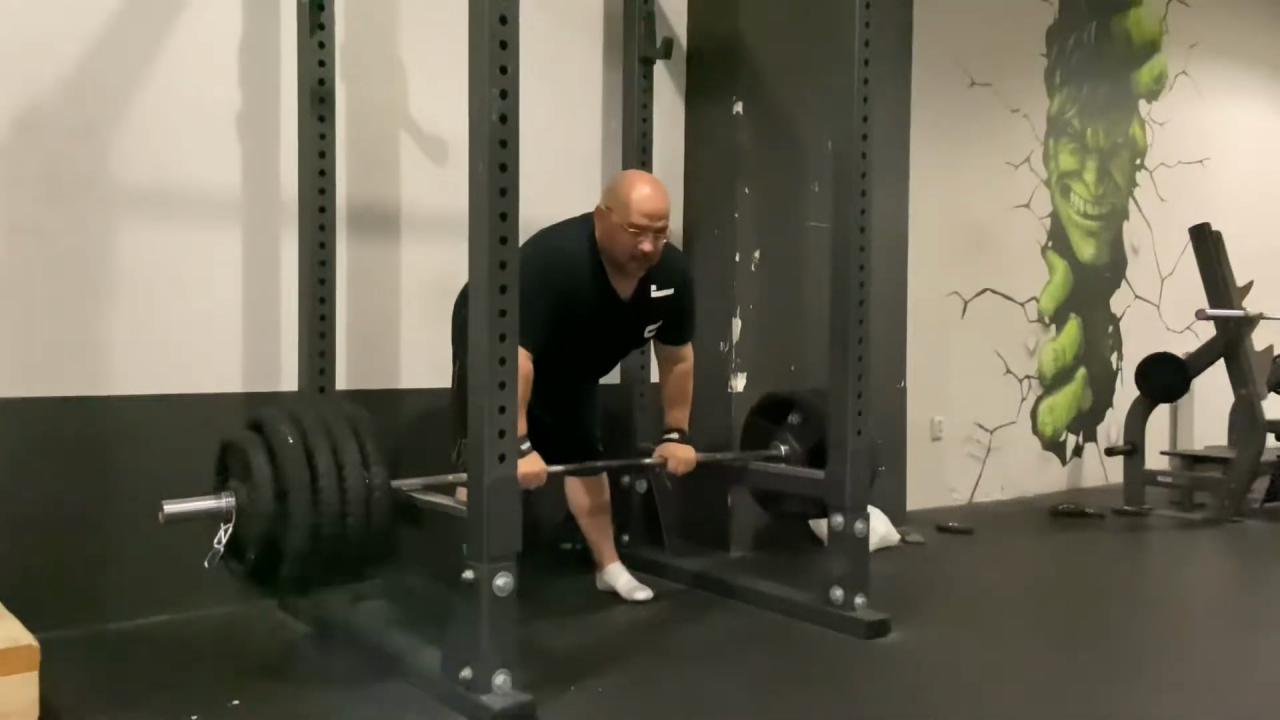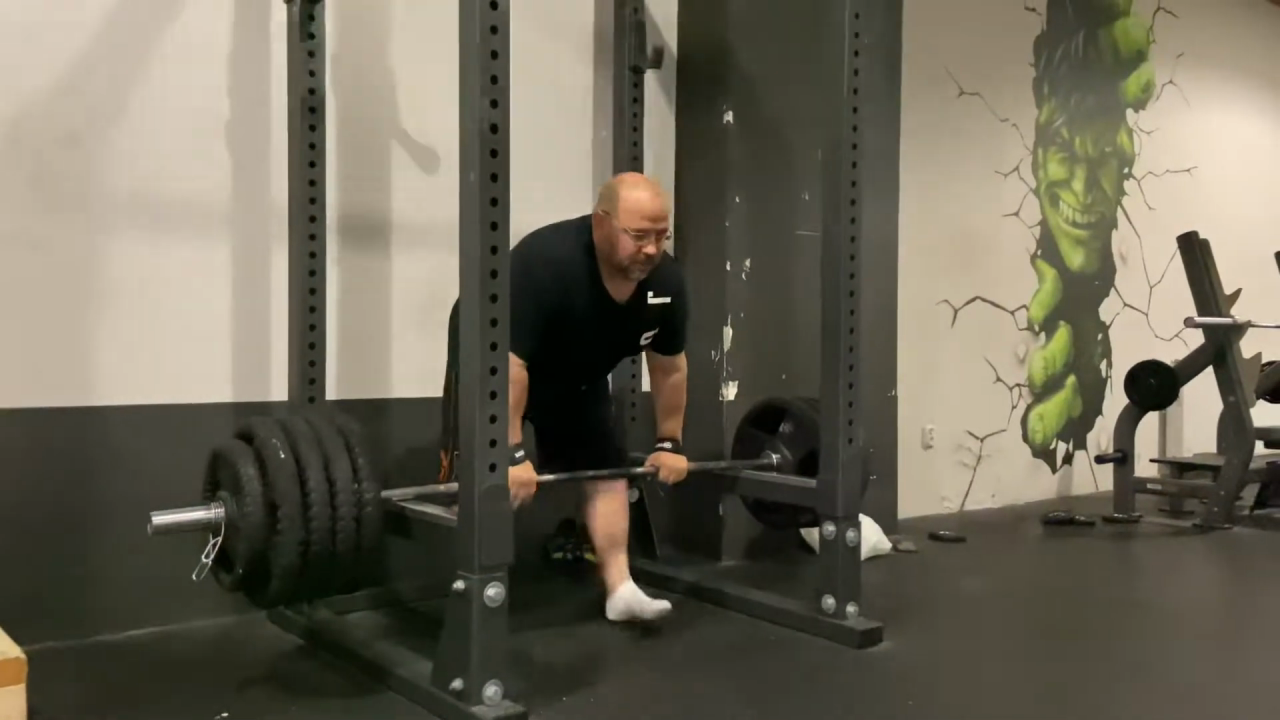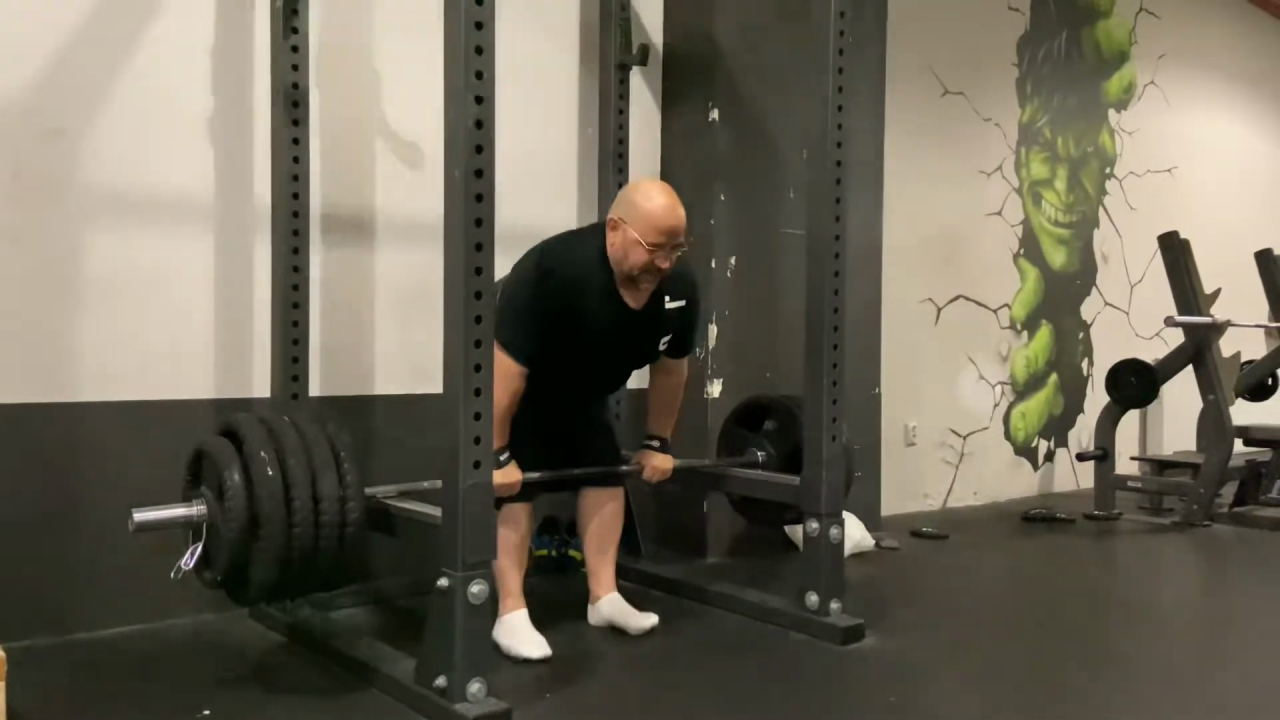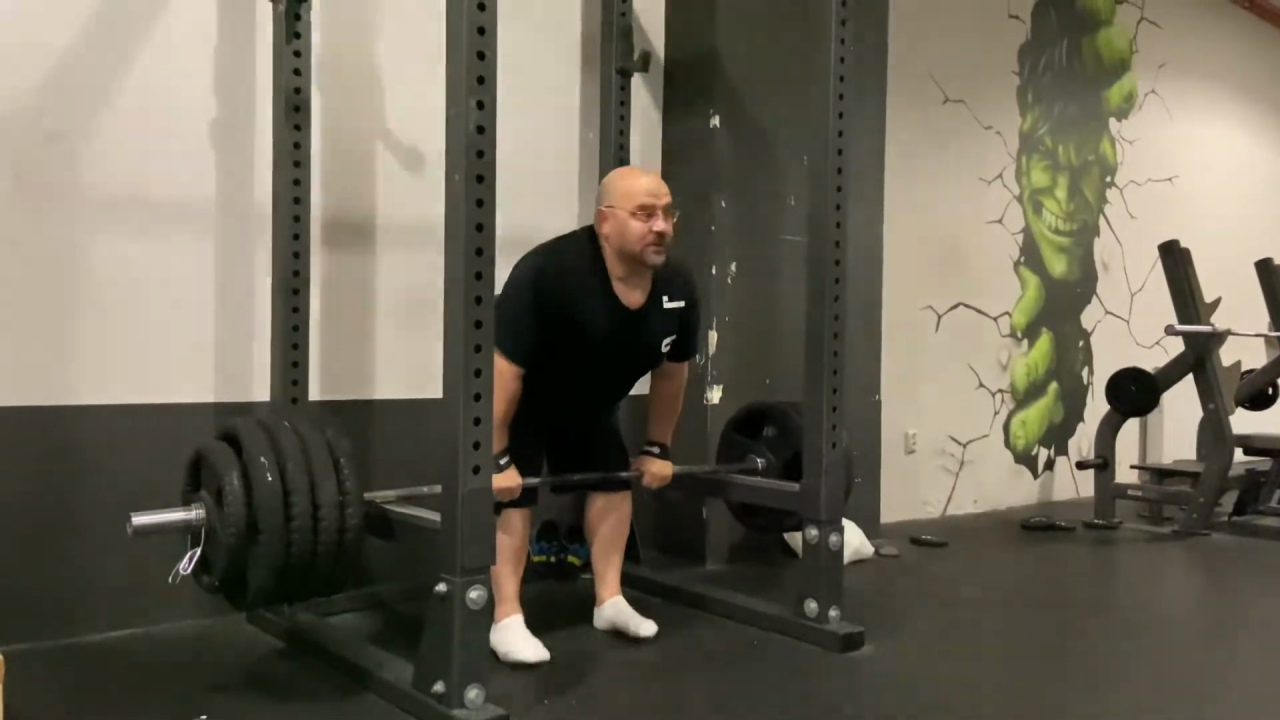
dt=1s
person 1, frame 1
left shoulder: (672, 272)
right shoulder: (555, 258)
left elbow: (677, 358)
right elbow: (515, 357)
left wrist: (676, 434)
right wrist: (519, 446)
left hip: (570, 364)
left knee: (584, 456)
left ankle: (609, 567)
person 1, frame 2
left shoulder: (665, 281)
right shoulder: (546, 261)
left elbow: (669, 366)
right elbow: (509, 362)
left wrist: (669, 444)
right wrist: (513, 454)
left hip: (583, 374)
left knee: (606, 468)
left ankle: (621, 589)
person 1, frame 3
left shoulder: (679, 286)
right shoulder: (554, 268)
left elbow: (670, 367)
right elbow: (506, 368)
left wrist: (657, 444)
right wrist: (497, 455)
left hip: (582, 391)
right hip: (514, 380)
left knee: (605, 475)
right knee: (514, 486)
left ankle: (604, 598)
right ankle: (511, 613)
person 1, frame 4
left shoulder: (677, 287)
right shoulder: (549, 271)
left elbow: (671, 372)
right elbow: (503, 369)
left wrist: (657, 449)
right wrist: (496, 459)
left hip: (590, 402)
right hip: (519, 400)
left knee: (613, 481)
right knee: (513, 493)
left ankle: (609, 602)
right ankle: (506, 618)
